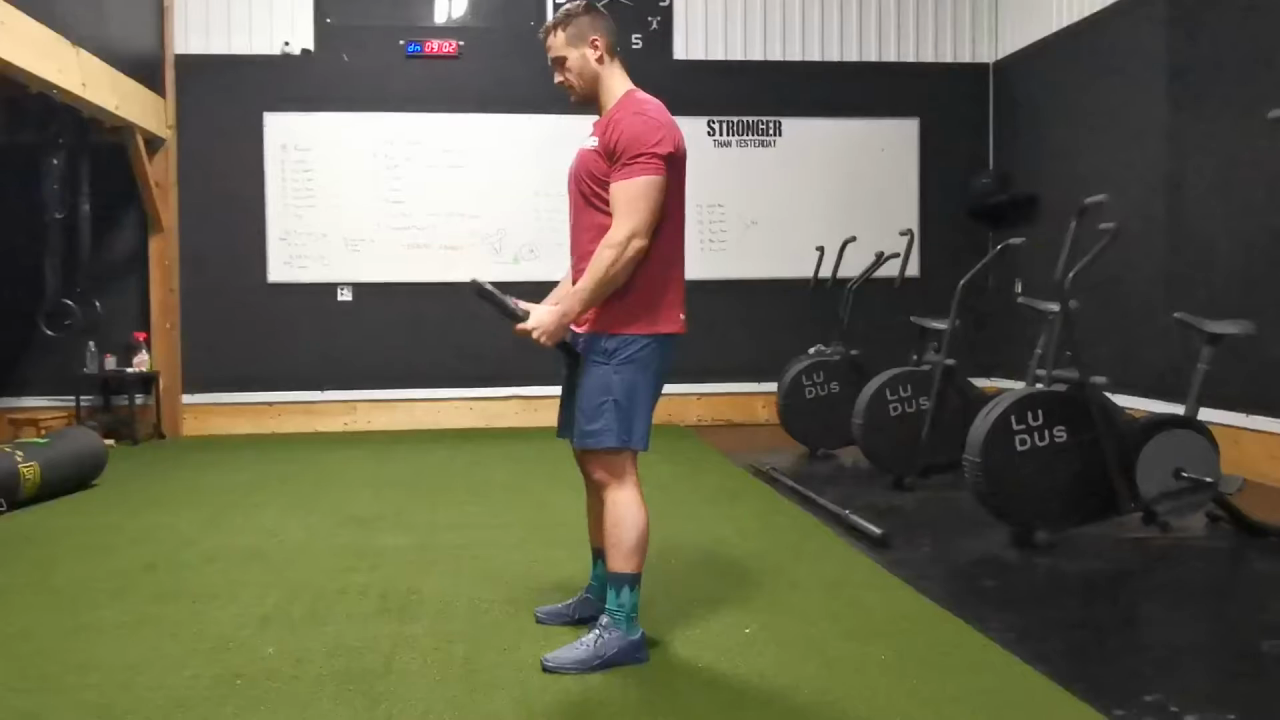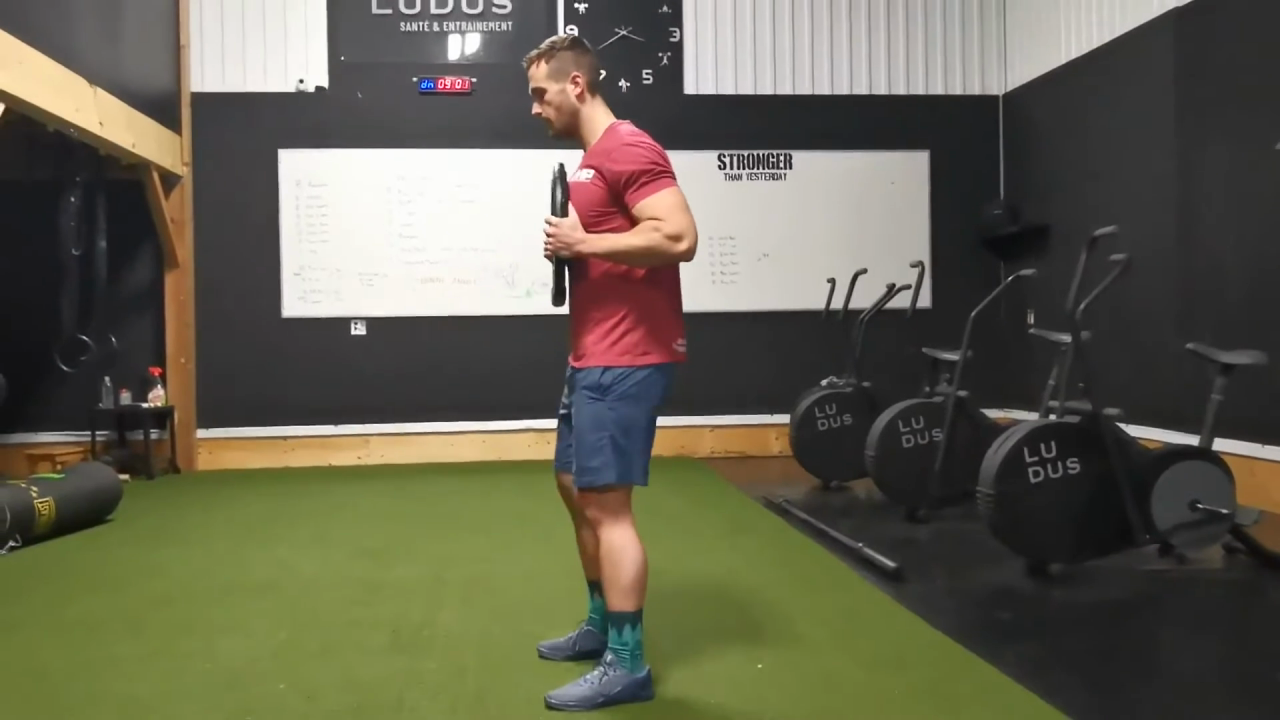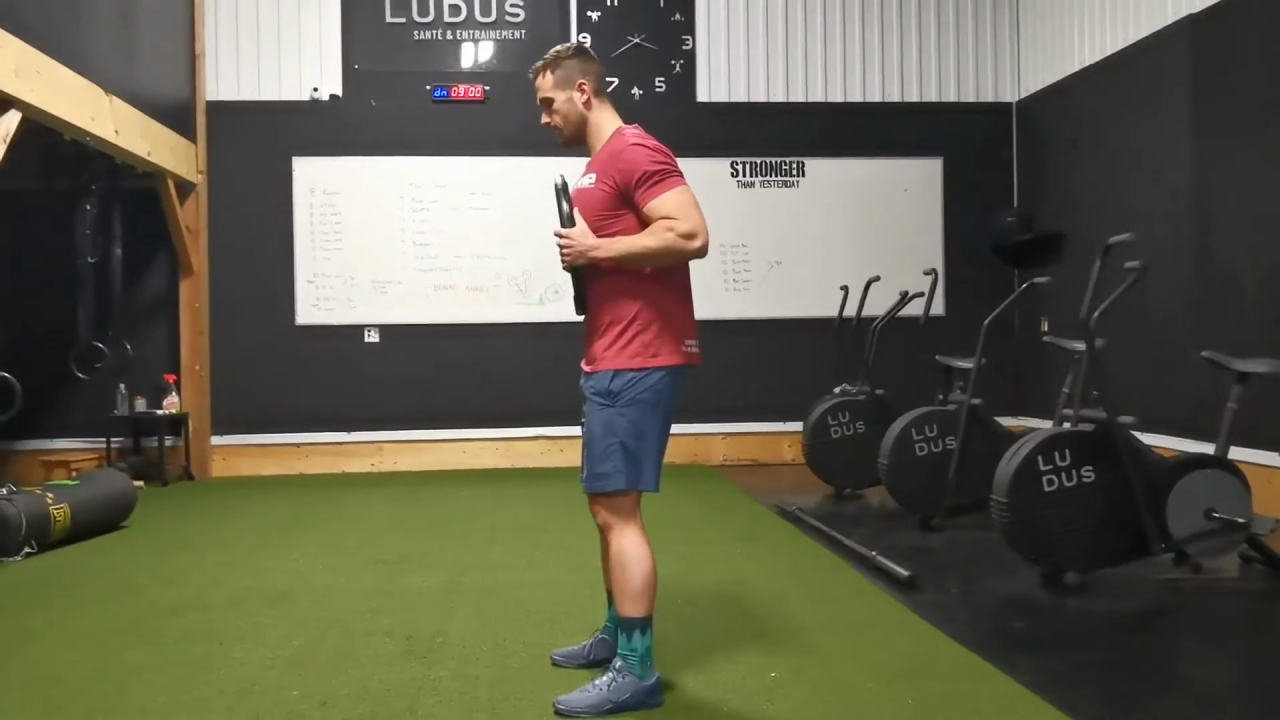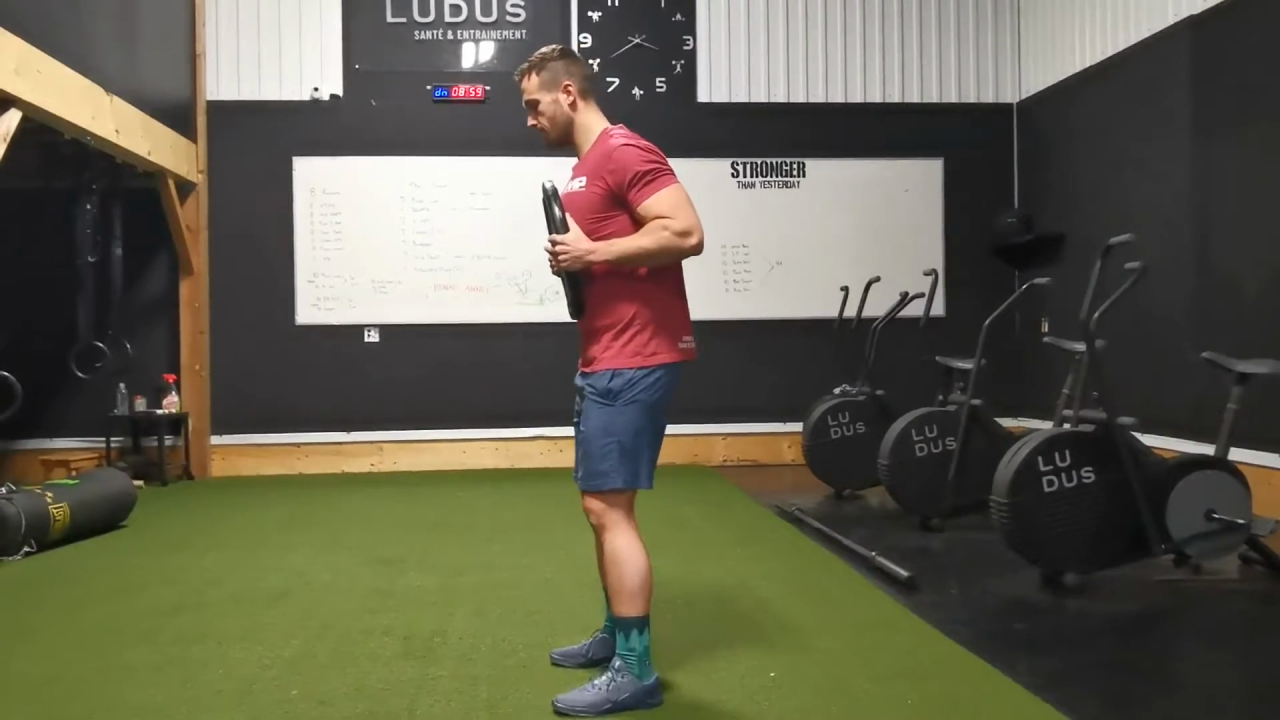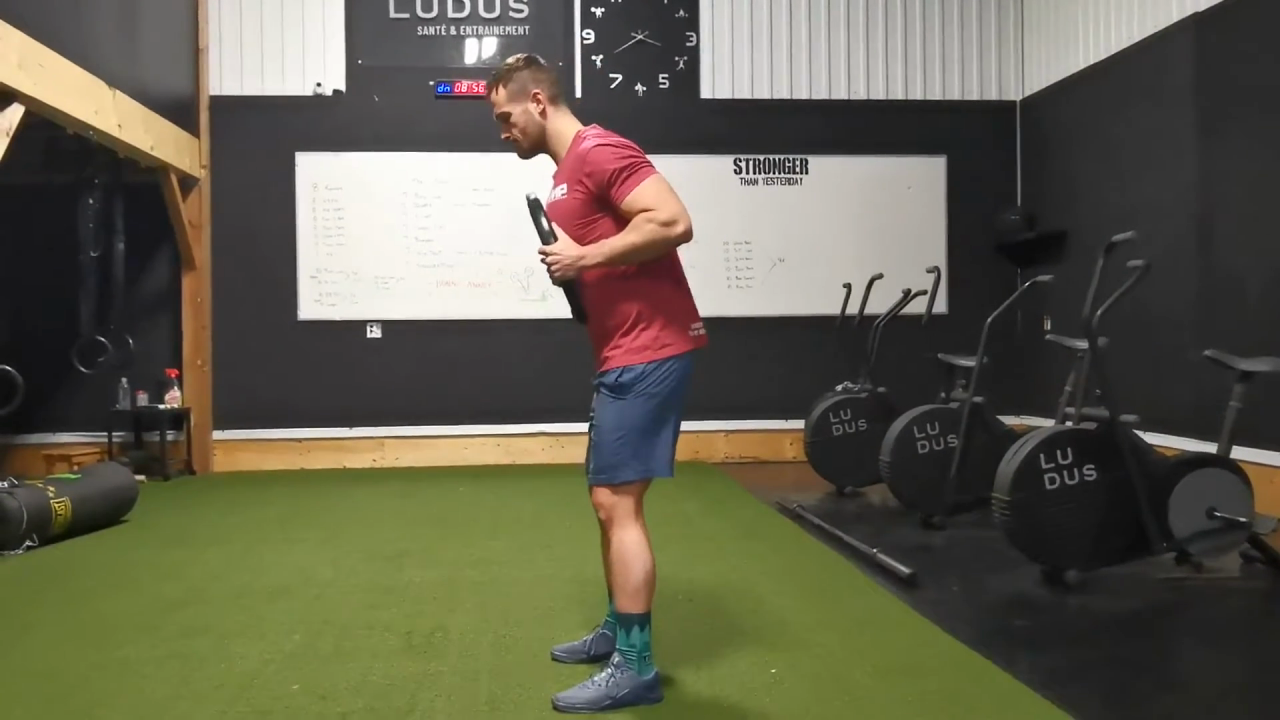
dt=1s
person 1, frame 1
left shoulder: (639, 123)
right shoulder: (610, 125)
left elbow: (630, 240)
left wrist: (564, 312)
right wrist: (560, 298)
left hip: (629, 328)
right hip: (602, 324)
left knee: (614, 467)
right knee: (593, 461)
left ankle: (621, 627)
right ankle: (601, 592)
person 1, frame 2
left shoulder: (628, 150)
right shoulder: (593, 160)
left elbow: (677, 238)
left wrist: (585, 242)
right wrist: (569, 246)
left hip: (625, 357)
right hip: (595, 356)
left knee: (607, 505)
right knee: (577, 489)
left ankle: (627, 664)
right ankle: (601, 624)
person 1, frame 3
left shoulder: (634, 152)
right shoulder: (601, 164)
left elbow: (690, 236)
left wrist: (597, 248)
right wrist: (584, 253)
left hip: (638, 360)
right hip: (613, 358)
left knee: (617, 510)
right knee: (608, 506)
right ankle: (616, 635)
person 1, frame 4
left shoulder: (624, 152)
right shoulder: (586, 168)
left elbow: (686, 232)
left wrist: (592, 252)
right wrist: (572, 259)
left hip: (635, 358)
right hip: (606, 357)
left knee: (607, 507)
right knee: (603, 503)
right ankle: (615, 634)
person 1, frame 5
left shoulder: (600, 153)
right shoulder: (569, 171)
left elbow: (673, 223)
left wrist: (583, 257)
right wrist: (571, 261)
left hip: (648, 353)
right hip: (624, 354)
left knee: (617, 503)
right knee: (610, 499)
left ankle: (634, 666)
right ankle: (617, 631)
